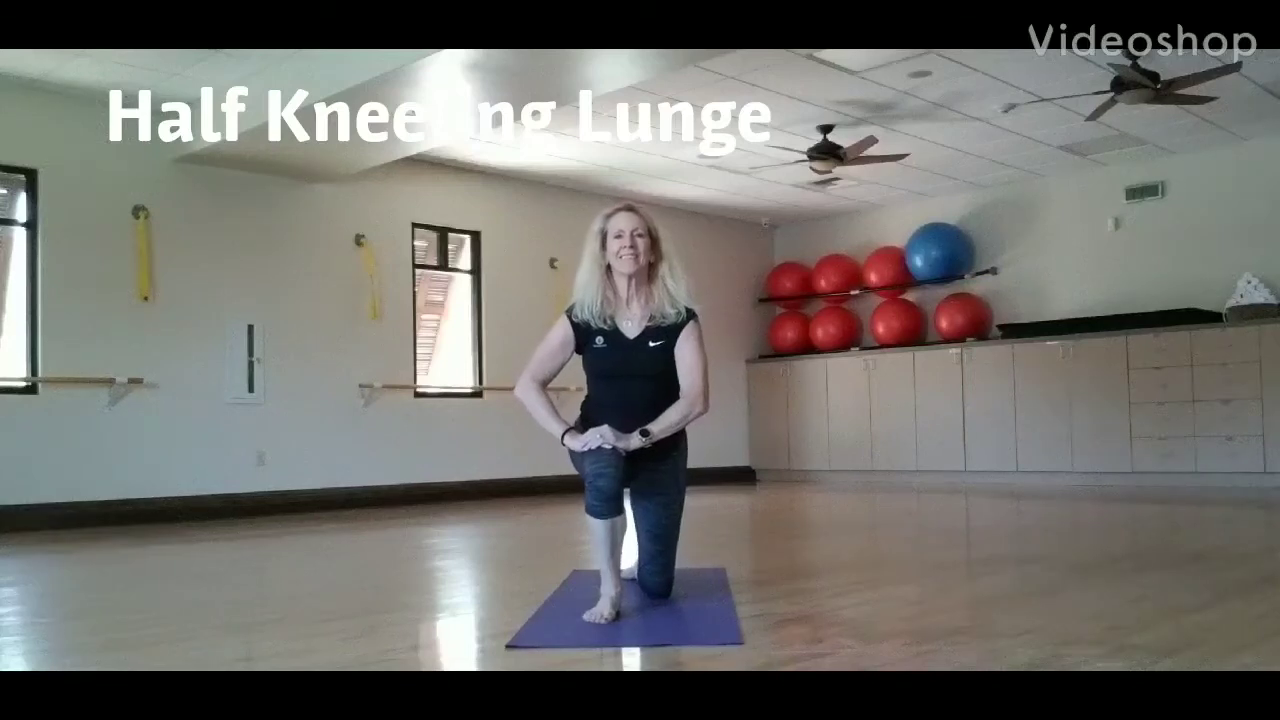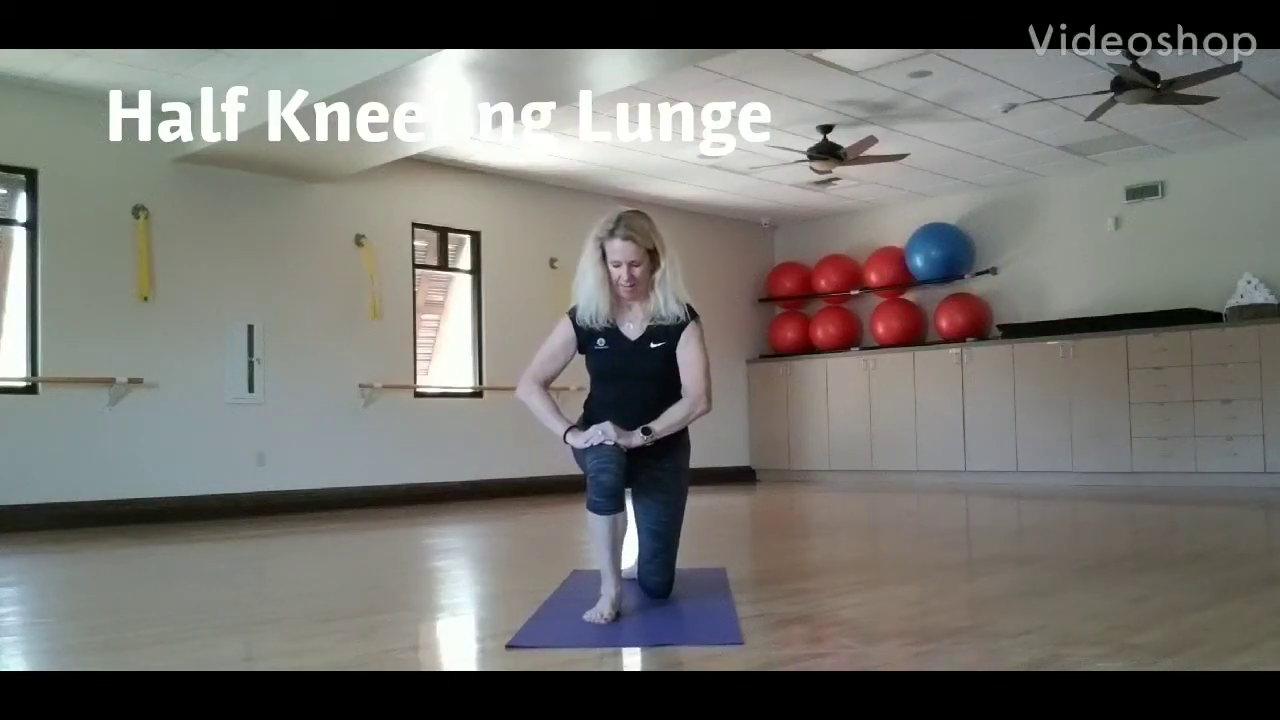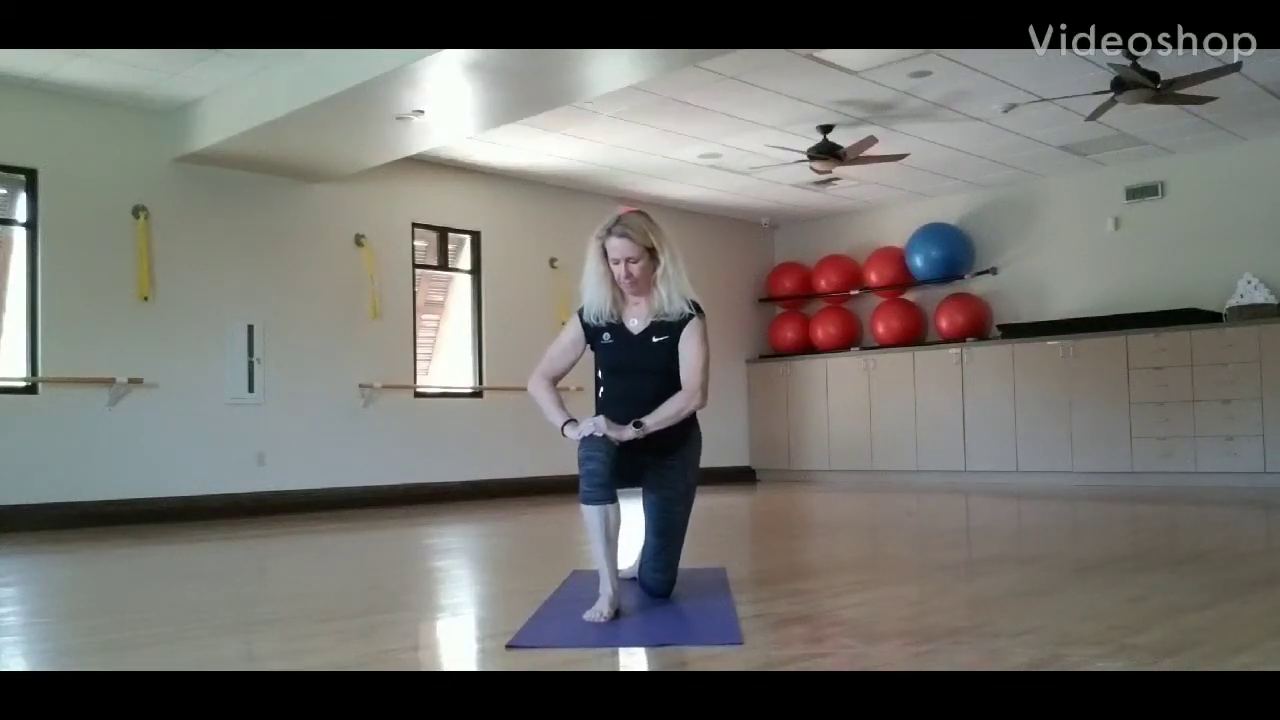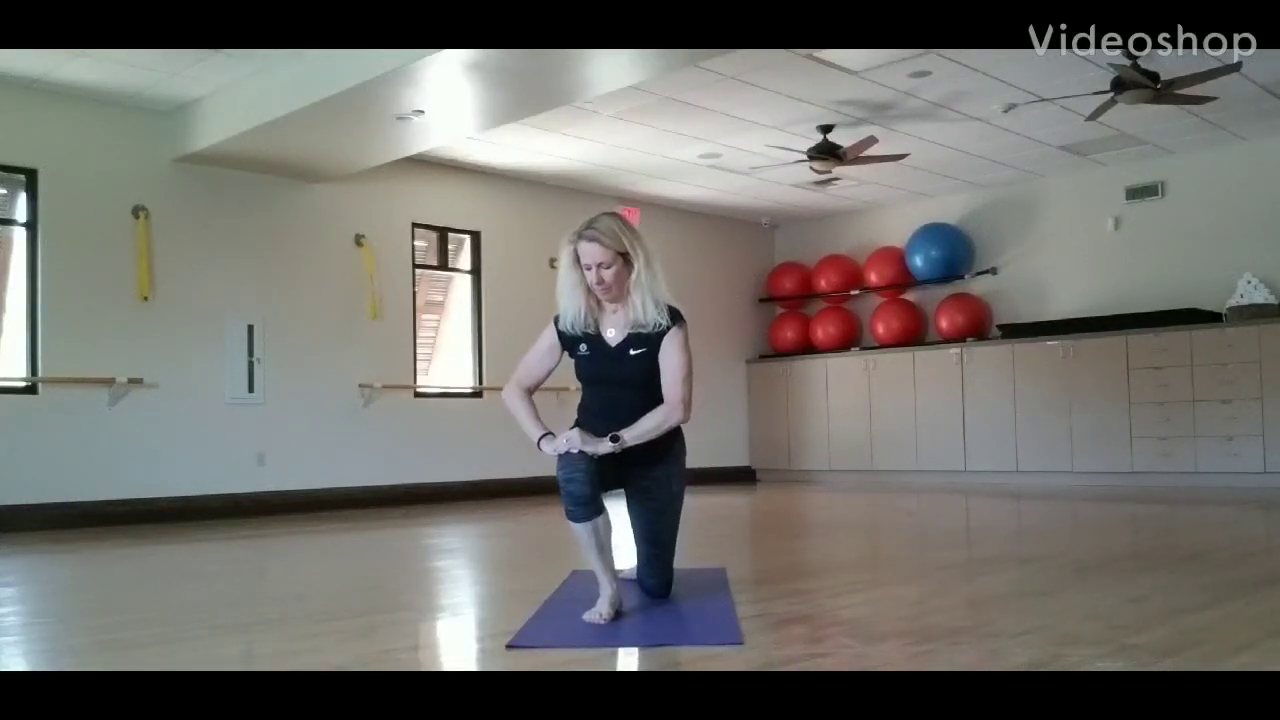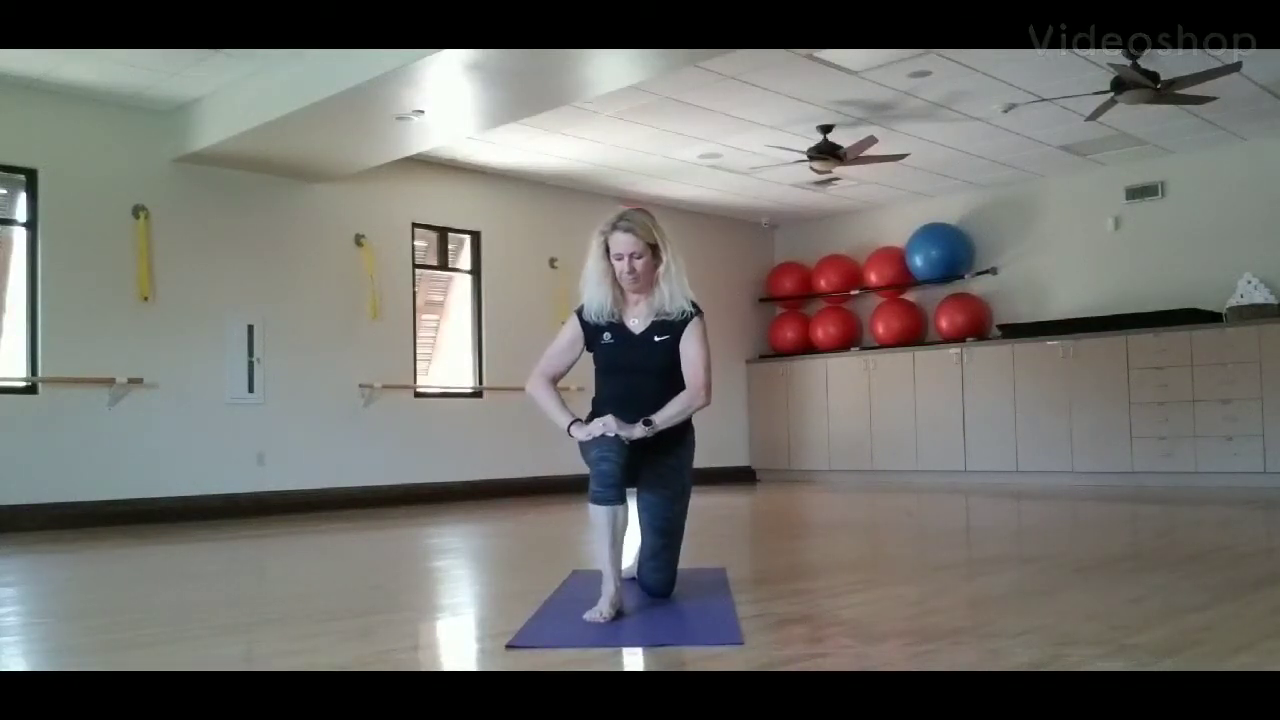
dt=1s
person 1, frame 1
left shoulder: (680, 319)
right shoulder: (582, 317)
left elbow: (696, 399)
right elbow: (527, 385)
left wrist: (637, 437)
right wrist: (568, 435)
left hip: (661, 448)
right hip: (600, 443)
left knee: (657, 586)
right knee: (604, 472)
left ankle: (639, 566)
right ankle: (609, 589)
person 1, frame 2
left shoulder: (680, 319)
right shoulder: (584, 318)
left elbow: (699, 399)
right elbow: (529, 385)
left wrist: (638, 436)
right wrist: (569, 433)
left hip: (662, 448)
right hip: (602, 442)
left knee: (657, 584)
right knee: (606, 470)
left ankle: (640, 564)
right ankle: (610, 589)
person 1, frame 3
left shoulder: (684, 315)
right shoulder: (593, 316)
left elbow: (695, 394)
right elbow: (539, 380)
left wrist: (633, 428)
right wrist: (570, 426)
left hip: (672, 446)
right hip: (614, 439)
left knee: (658, 583)
right knee: (593, 458)
left ankle: (642, 564)
right ankle: (607, 589)
person 1, frame 4
left shoulder: (665, 323)
right shoulder: (569, 323)
left elbow: (677, 408)
right elbow: (515, 390)
left wrist: (611, 442)
right wrist: (545, 439)
left hip: (654, 454)
right hip: (592, 447)
left knee: (656, 586)
right knee: (573, 477)
left ankle: (640, 569)
right ankle: (608, 589)
person 1, frame 5
left shoulder: (684, 315)
right shoulder: (591, 315)
left elbow: (699, 392)
right elbow: (538, 381)
left wrist: (640, 428)
right wrist: (574, 426)
left hip: (667, 444)
right hip: (608, 438)
left knee: (658, 584)
right knee: (608, 458)
left ankle: (639, 564)
right ankle: (609, 589)
